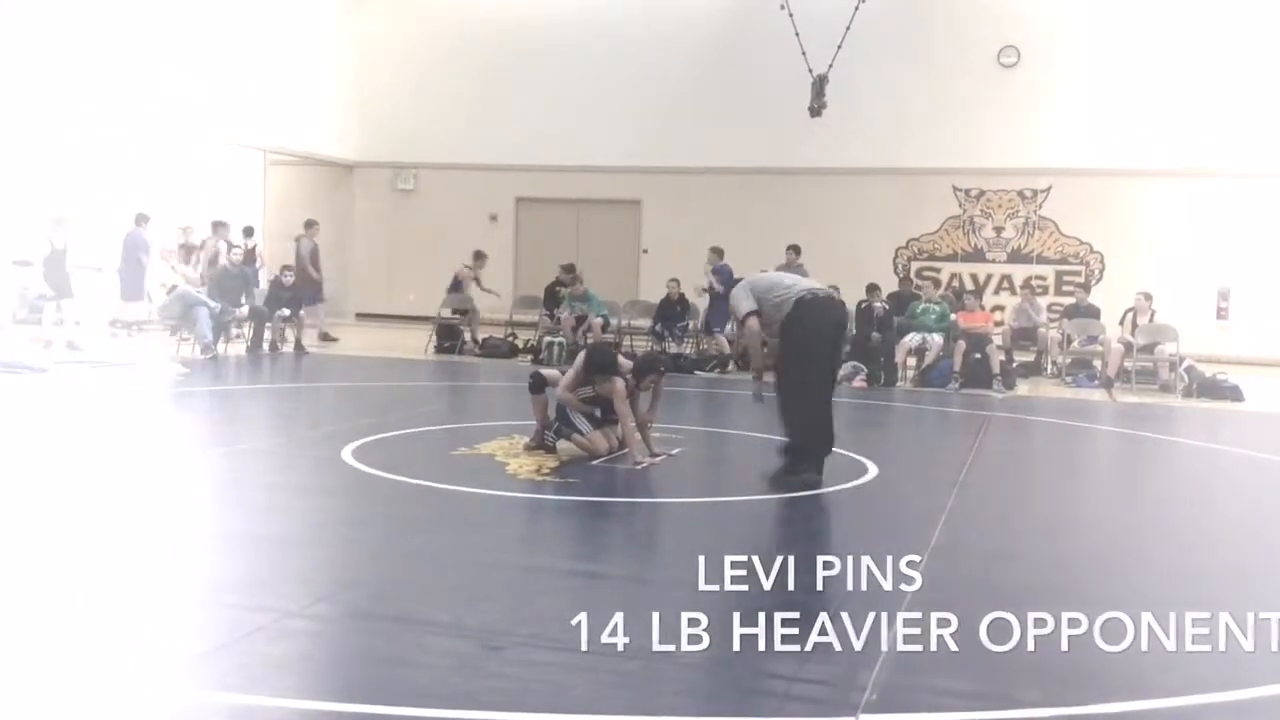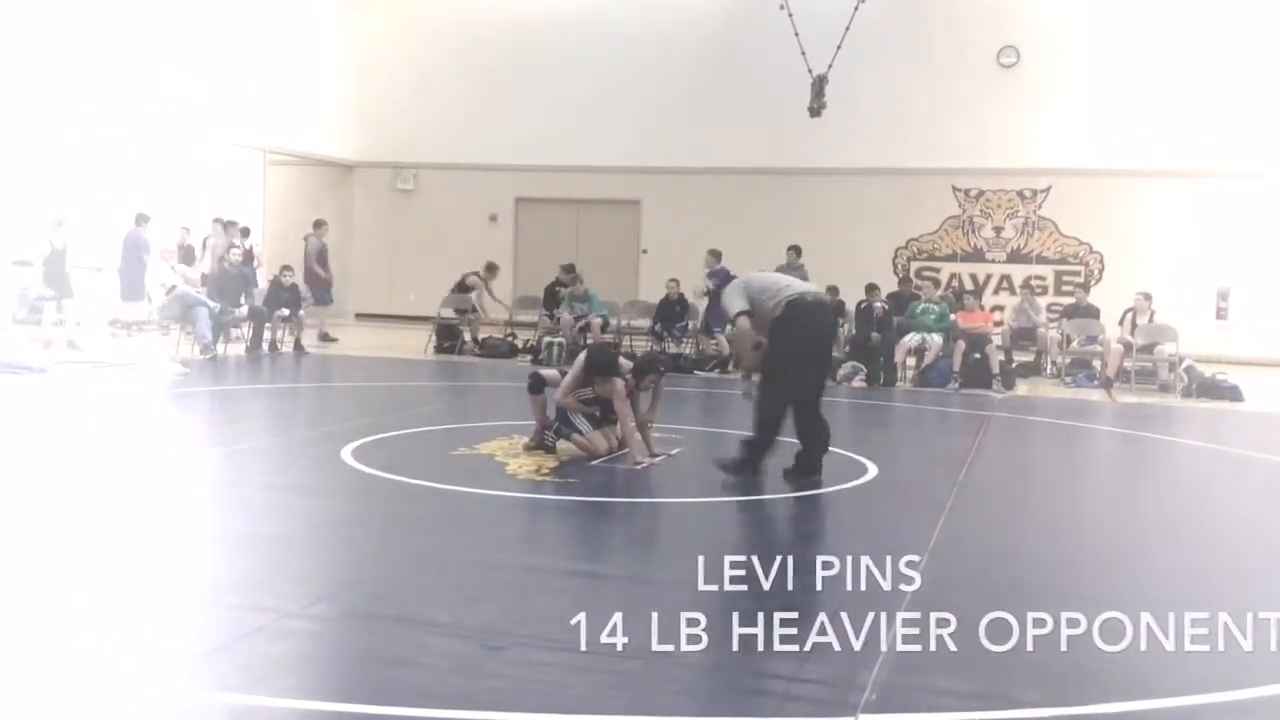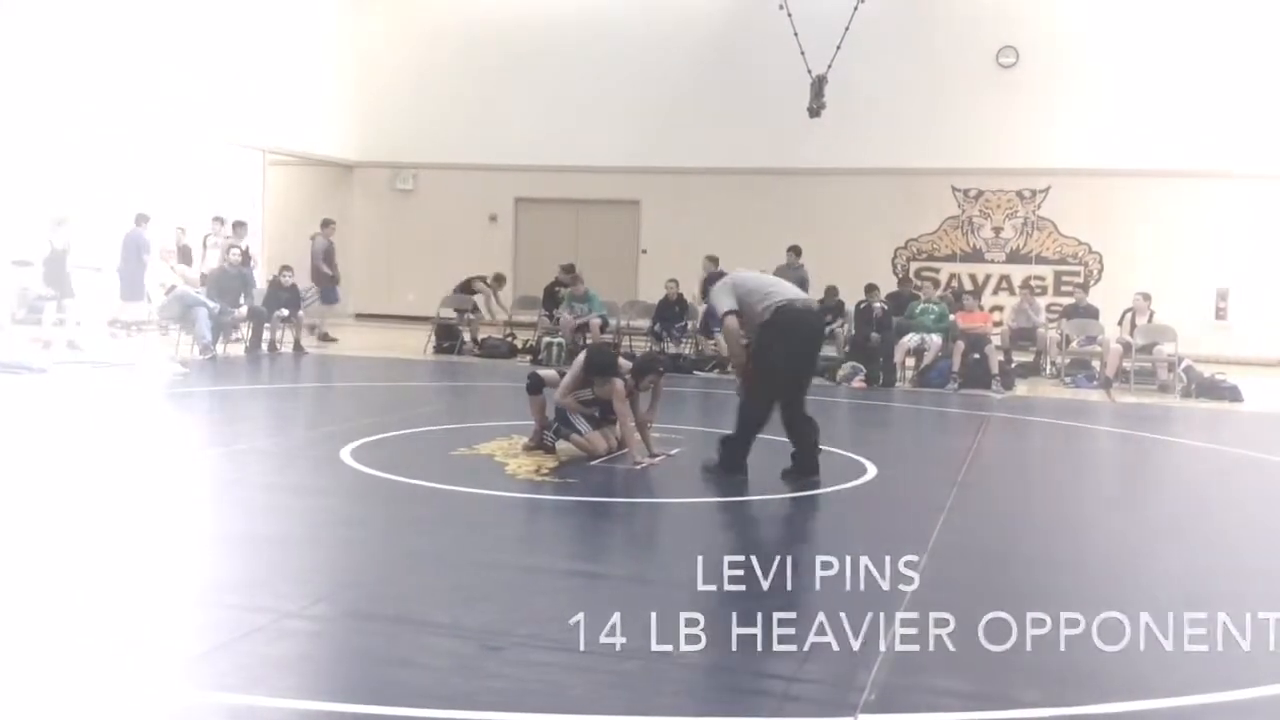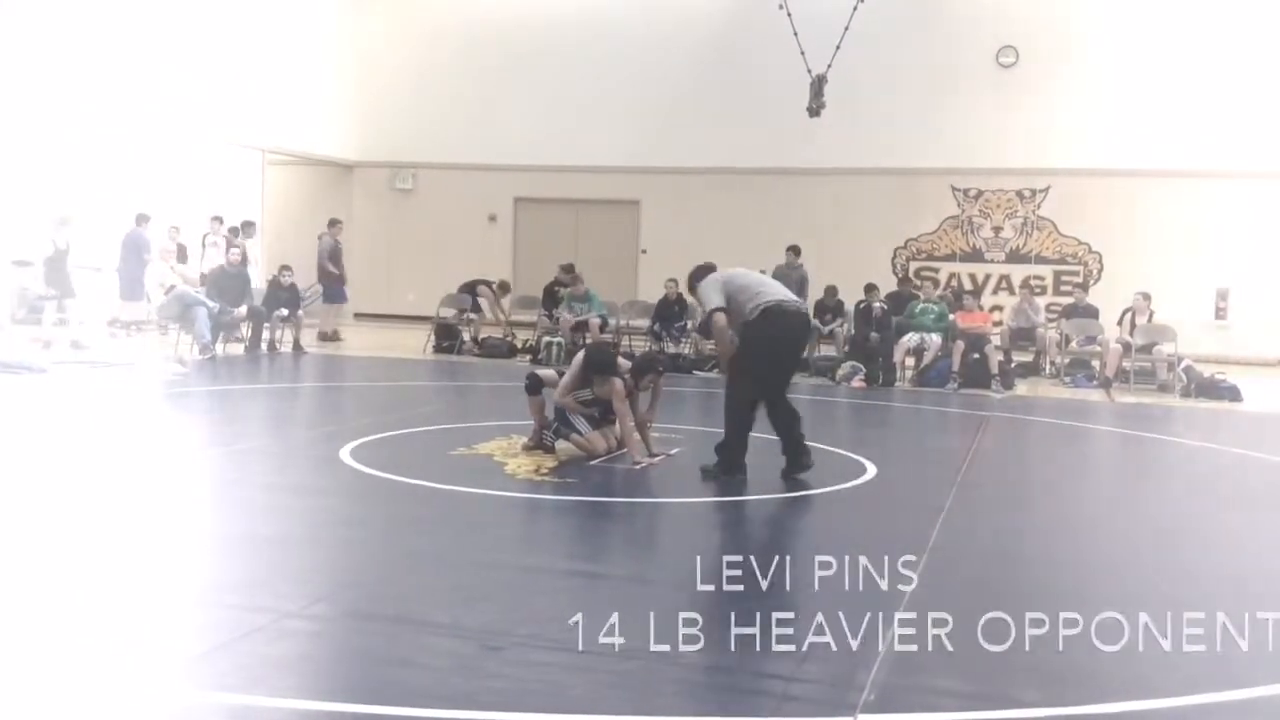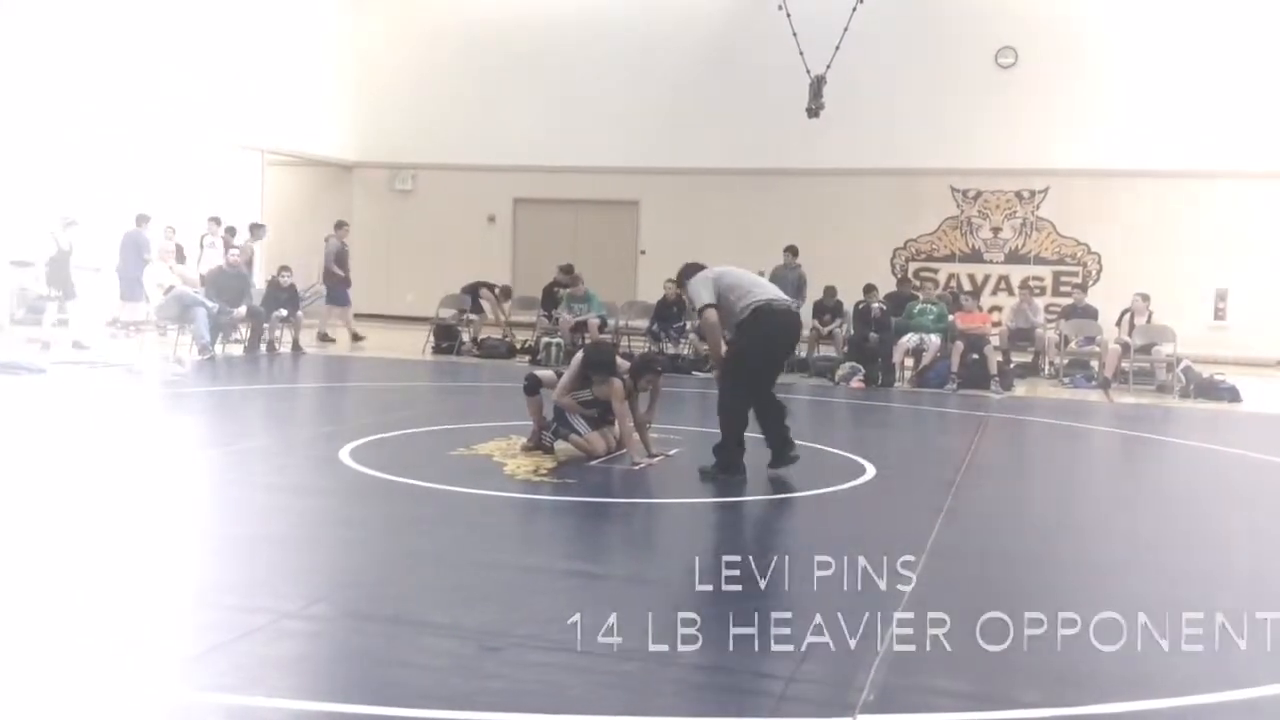
dt=0.1s
person 1, frame 1
left shoulder: (739, 291)
right shoulder: (762, 287)
left elbow: (752, 328)
left wrist: (758, 373)
left hip: (809, 312)
right hip: (834, 309)
left knee: (792, 387)
right knee: (818, 391)
left ankle: (800, 462)
right ankle: (810, 463)
person 1, frame 2
left shoulder: (731, 290)
right shoulder: (757, 283)
left elbow: (743, 327)
left wrist: (749, 369)
left hip: (797, 315)
right hip: (824, 312)
left knee: (774, 391)
right knee: (807, 395)
left ankle: (751, 462)
right ankle: (809, 466)
person 1, frame 3
left shoulder: (720, 288)
right shoulder: (745, 282)
left elbow: (731, 326)
left wrist: (740, 368)
left hip: (785, 320)
right hip: (812, 318)
left knee: (755, 391)
right knee: (792, 396)
left ankle: (731, 462)
right ankle: (805, 464)
person 1, frame 4
left shoulder: (708, 283)
right shoulder: (733, 278)
left elbow: (720, 324)
left wrist: (727, 366)
left hip: (772, 319)
right hip: (800, 319)
left knee: (740, 390)
right knee: (773, 391)
left ankle: (731, 464)
right ankle: (798, 454)
person 1, frame 5
left shoulder: (698, 280)
right shoulder: (723, 276)
left elbow: (710, 320)
left wrist: (716, 362)
left hip: (763, 318)
right hip: (791, 318)
left knee: (733, 390)
right knee: (759, 388)
left ankle: (729, 464)
right ankle: (783, 448)
